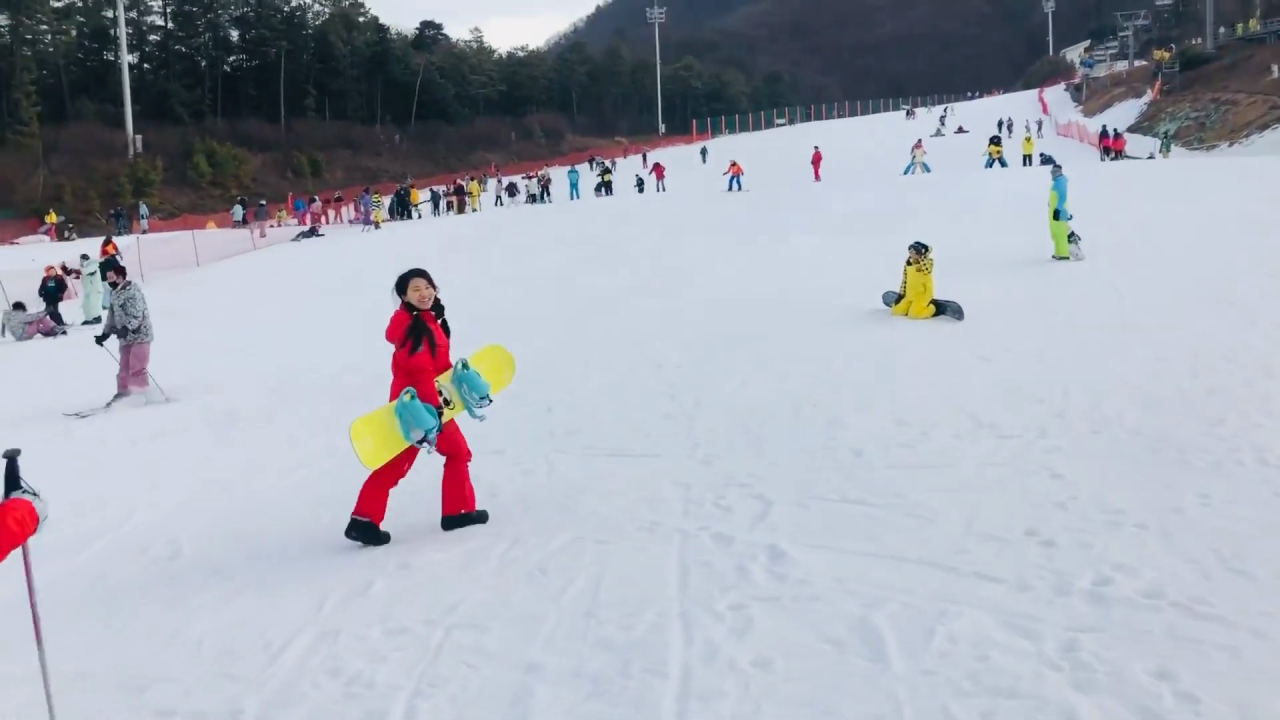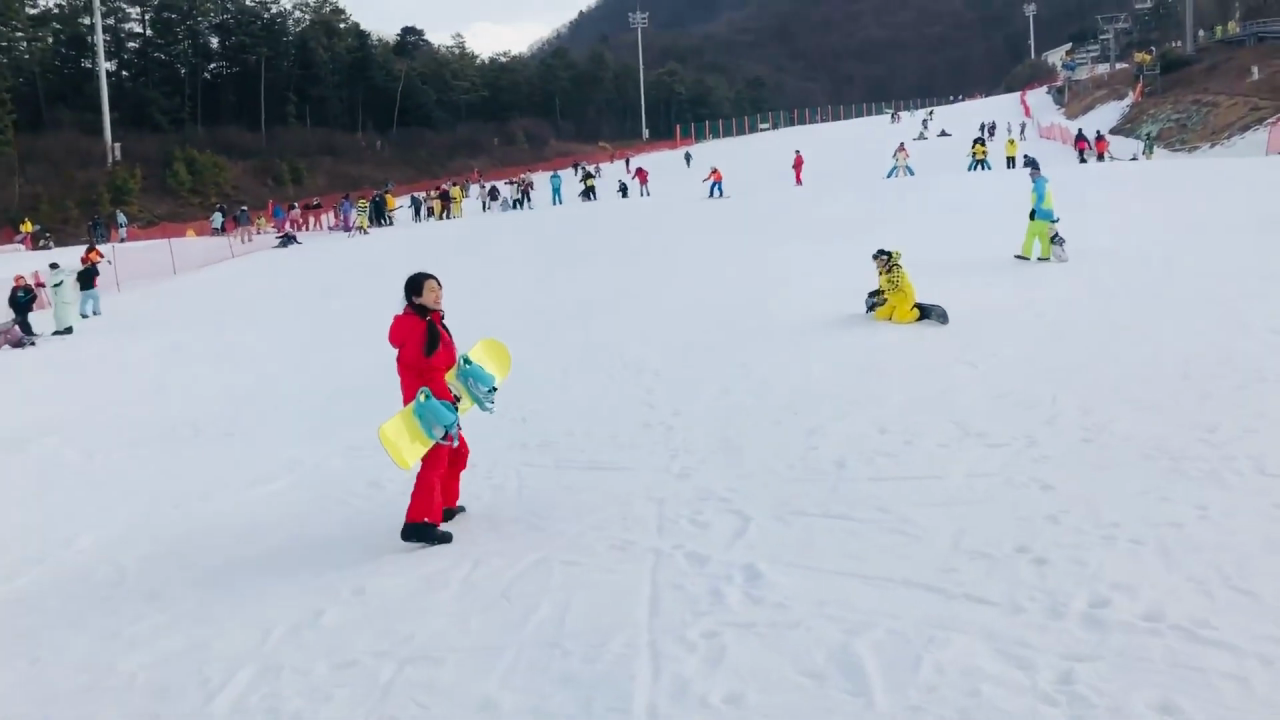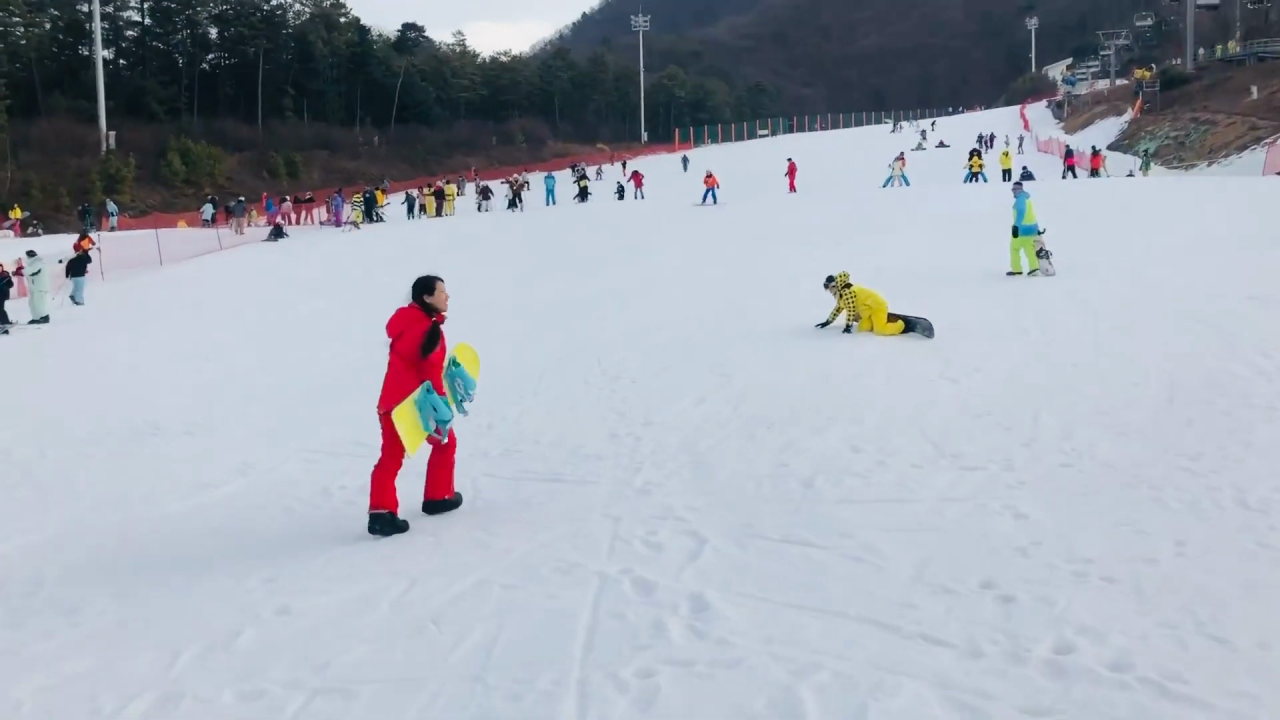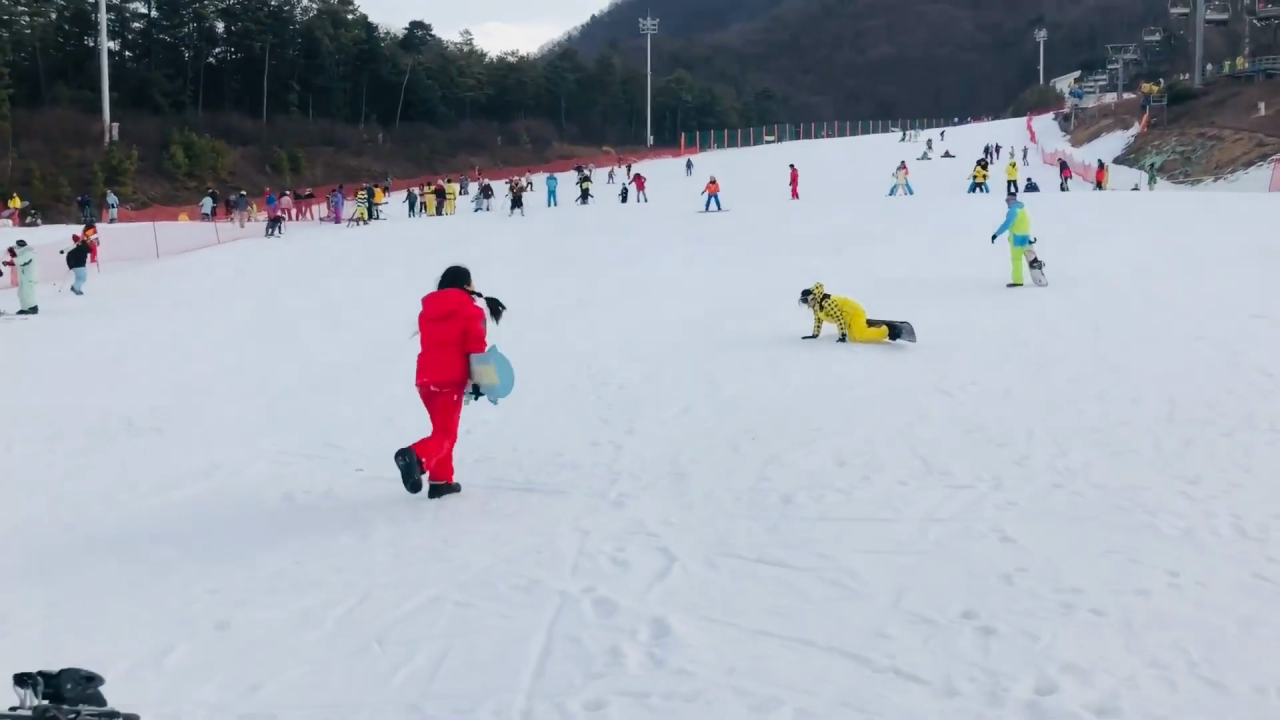
dt=0.5s
person 1, frame 1
left shoulder: (430, 321)
right shoulder: (413, 327)
left elbow: (439, 364)
right elbow: (420, 371)
right wrist: (433, 405)
right hip: (420, 405)
left knee: (394, 465)
right knee: (458, 453)
left ankle: (362, 521)
right ankle: (458, 512)
person 1, frame 2
left shoulder: (421, 324)
right shoulder: (425, 328)
right elbow: (433, 372)
right wrist: (447, 403)
left knee: (457, 451)
right knee: (435, 464)
left ankle: (443, 506)
right ankle: (419, 523)
person 1, frame 3
left shoulder: (407, 322)
right shoulder: (429, 328)
right elbow: (430, 369)
left hip: (391, 400)
left knee: (390, 458)
right knee: (444, 443)
left ankle: (380, 513)
right ankle: (438, 497)
person 1, frame 4
left shoulder: (428, 308)
right shoulder: (472, 311)
left elbow: (429, 341)
right elbow: (476, 347)
left hip: (425, 378)
right hip: (449, 380)
left knee: (446, 428)
right knee: (445, 434)
left ankle: (441, 481)
right ankle: (413, 457)
